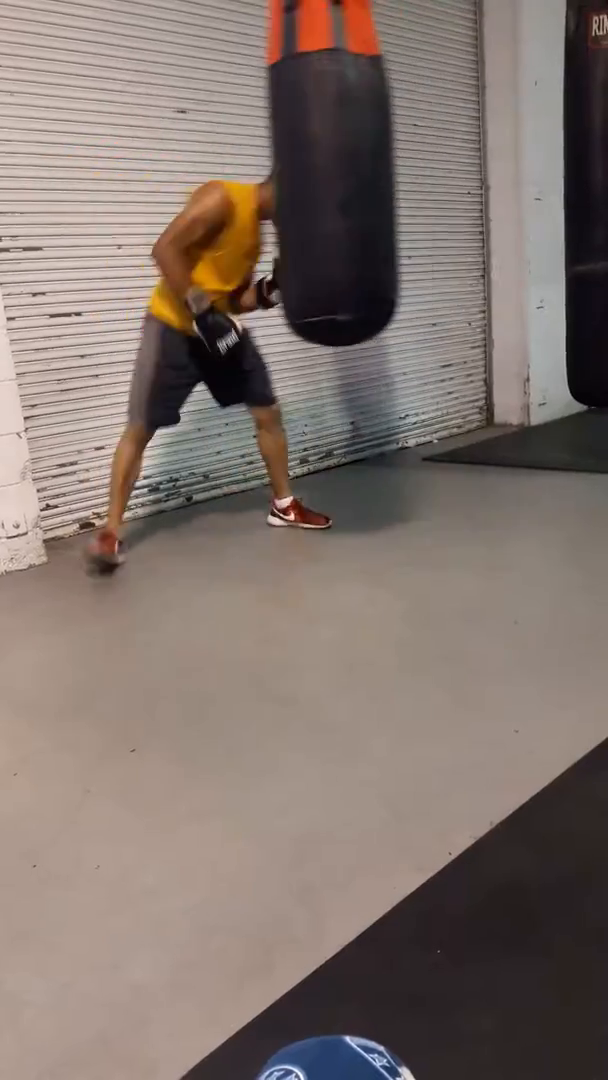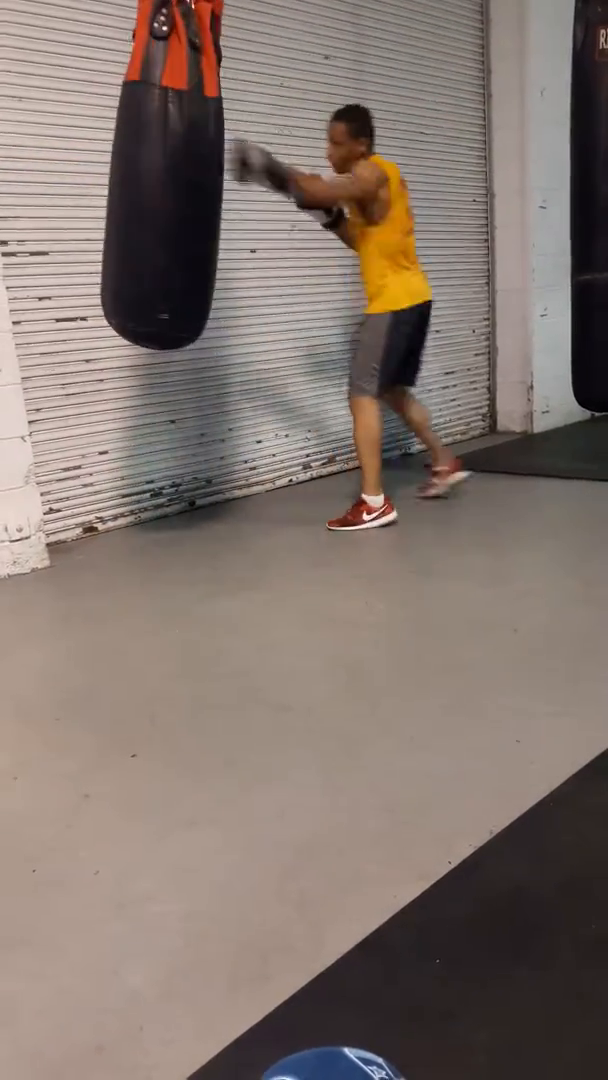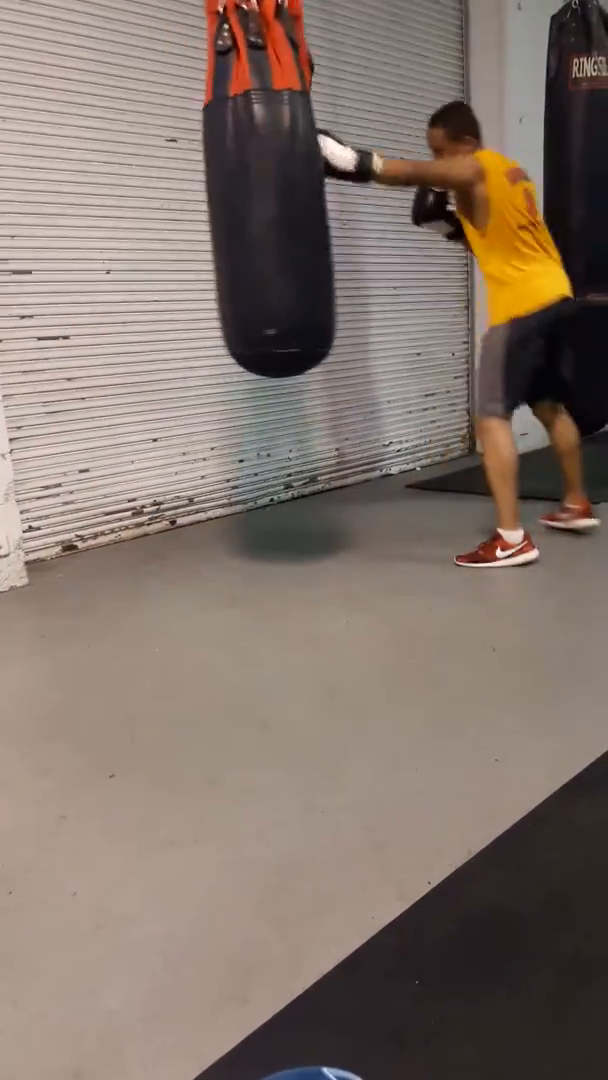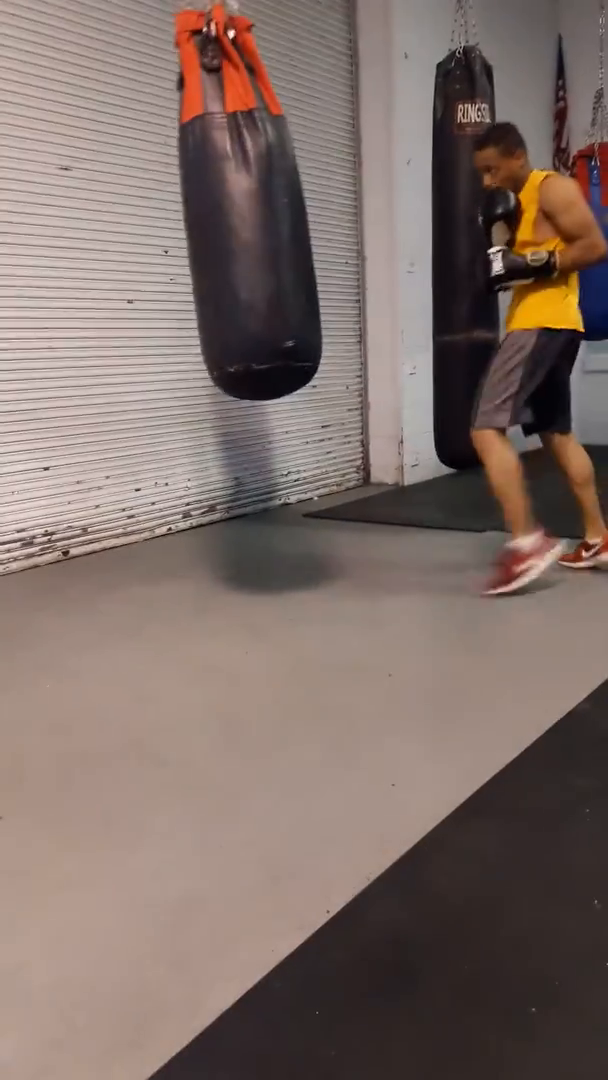
dt=1s
person 1, frame 1
left shoulder: (255, 232)
right shoulder: (223, 199)
right elbow: (165, 249)
left wrist: (268, 293)
right wrist: (202, 312)
left hip: (219, 337)
right hip: (173, 326)
left knee: (269, 412)
right knee: (140, 429)
left ankle: (284, 504)
right ankle: (112, 531)
person 1, frame 2
left shoulder: (371, 174)
right shoulder: (368, 182)
left elbow: (326, 191)
right elbow: (364, 241)
left wrist: (271, 172)
right wrist: (331, 217)
left hip: (393, 302)
right hip: (411, 300)
left knee: (363, 395)
right knee: (394, 389)
left ankle: (374, 502)
right ankle: (445, 464)
person 1, frame 3
left shoulder: (473, 170)
right shoulder: (511, 173)
left elbow: (414, 172)
left wrist: (357, 162)
right wrist: (451, 223)
left hip: (521, 308)
right hip: (552, 298)
left knee: (491, 418)
right knee: (550, 405)
left ankle: (512, 539)
right ankle: (577, 504)
person 1, frame 4
left shoulder: (553, 188)
right shoulder: (516, 202)
right elbow: (512, 271)
left wrist: (538, 264)
right wrist: (501, 231)
left hip: (544, 325)
right hip: (532, 325)
left knee: (487, 431)
right knee: (558, 434)
left ankle: (526, 543)
